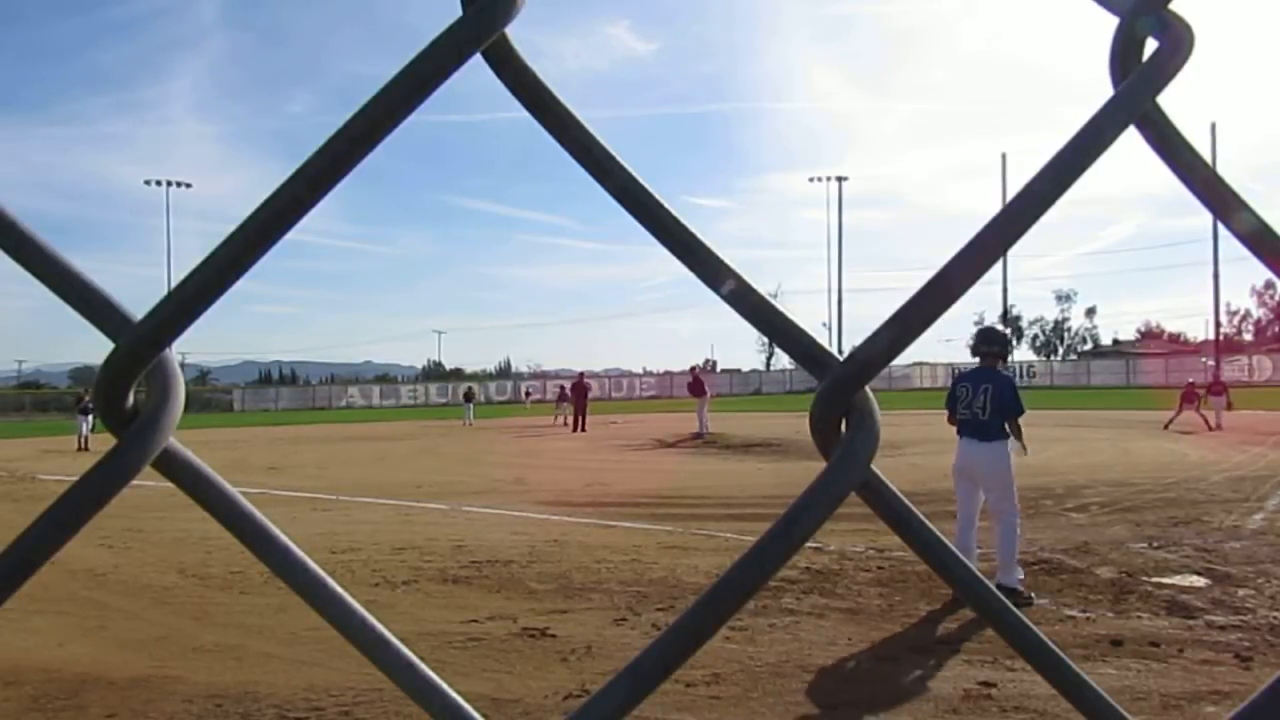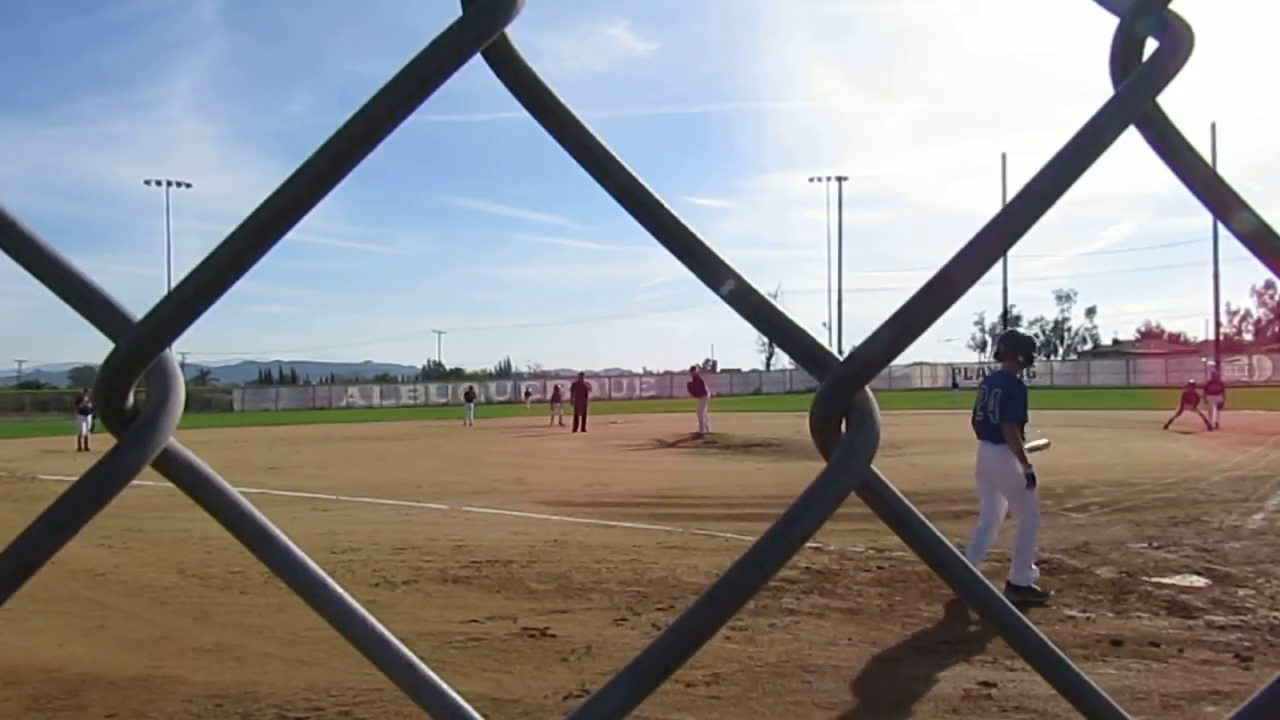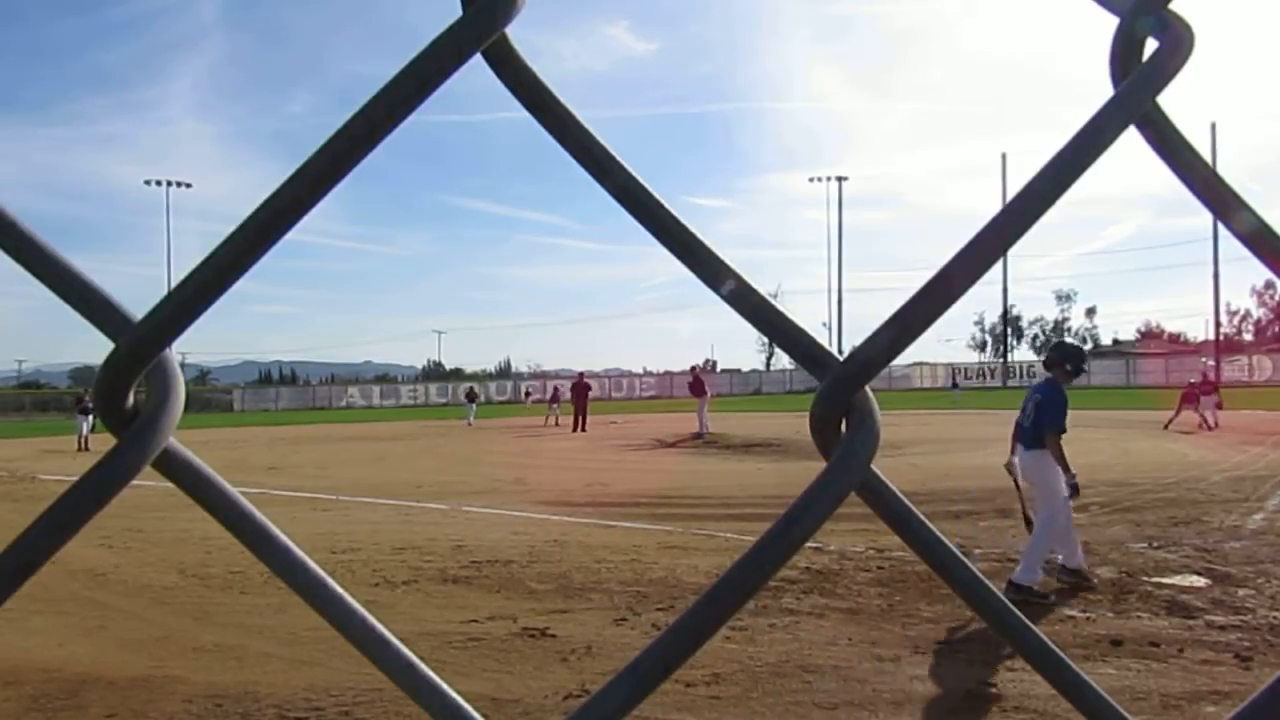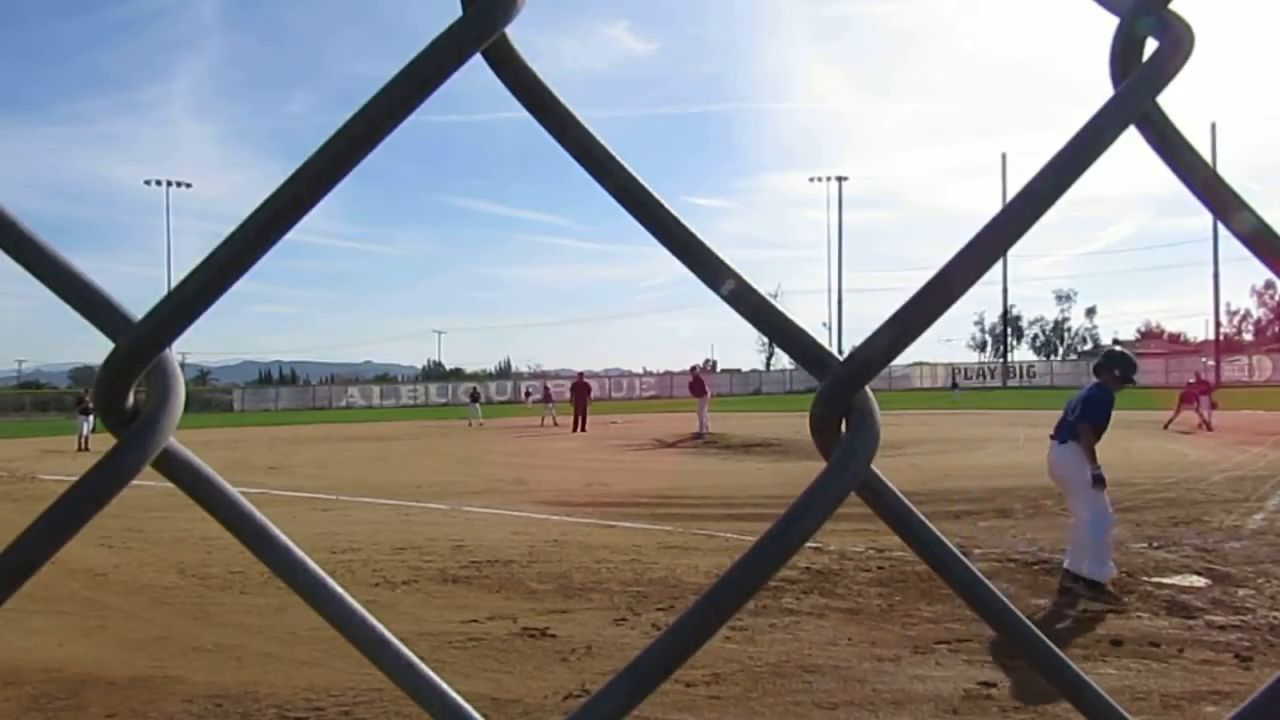
dt=0.4s
person 1, frame 1
left shoulder: (961, 380)
right shoulder: (1003, 381)
left elbow: (951, 419)
right elbow: (1012, 424)
right wrist: (1021, 442)
left hip: (965, 451)
right hip: (993, 452)
left knee: (965, 518)
right knee: (1007, 519)
right ankle: (1007, 583)
person 1, frame 2
left shoulder: (987, 382)
right shoulder: (1015, 386)
left elbow: (975, 421)
right elbow: (1010, 430)
right wrist: (1027, 465)
left hip: (985, 453)
right hip: (1006, 456)
left knee: (988, 517)
right knee: (1028, 519)
right ankle: (1020, 582)
person 1, frame 3
left shoulder: (1037, 388)
right shoulder: (1056, 395)
left elbow: (1019, 424)
right elbow: (1051, 439)
left wrist: (1014, 455)
right wrist: (1070, 476)
left hip: (1027, 455)
right hip: (1040, 458)
left knee: (1060, 513)
right knee: (1049, 522)
left ankle: (1072, 567)
right ankle: (1021, 582)
person 1, frame 4
left shoulder: (1088, 392)
right shoulder: (1103, 395)
right elbow: (1084, 430)
right wrist: (1095, 468)
left hip: (1057, 453)
right hip: (1071, 454)
left knee: (1082, 515)
right knee: (1100, 516)
left ankle: (1073, 572)
right ankle: (1094, 578)
